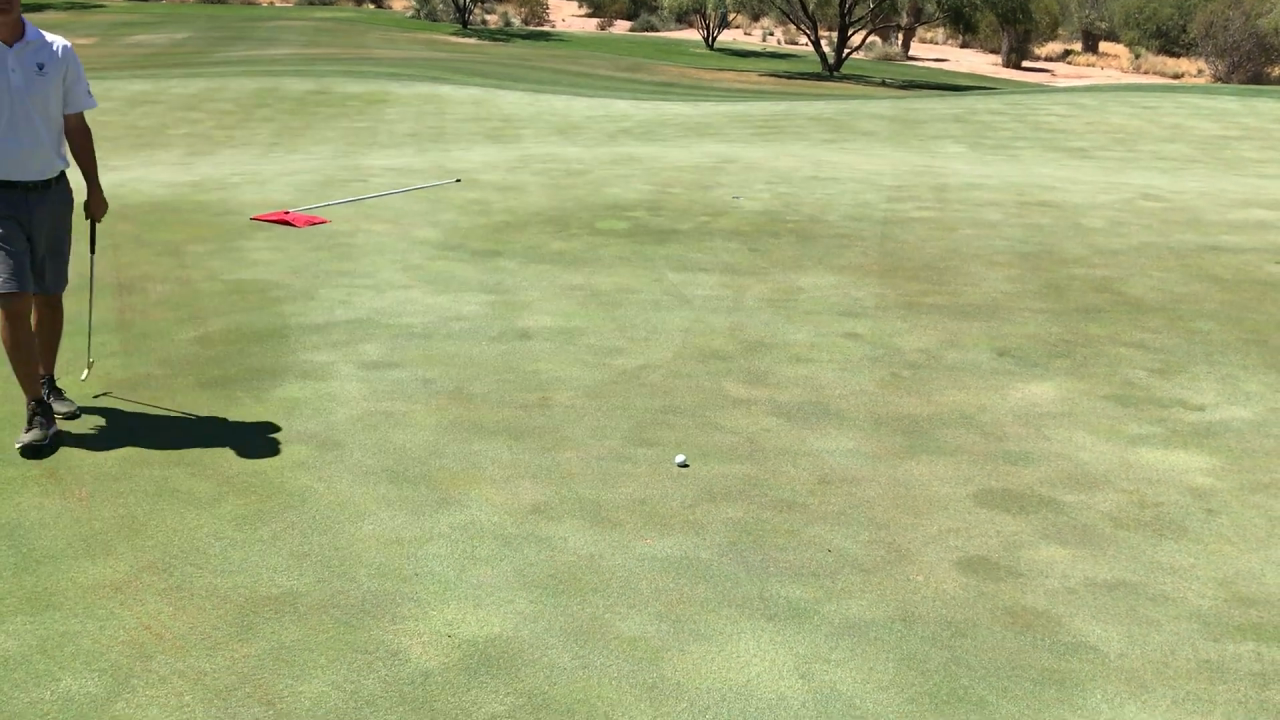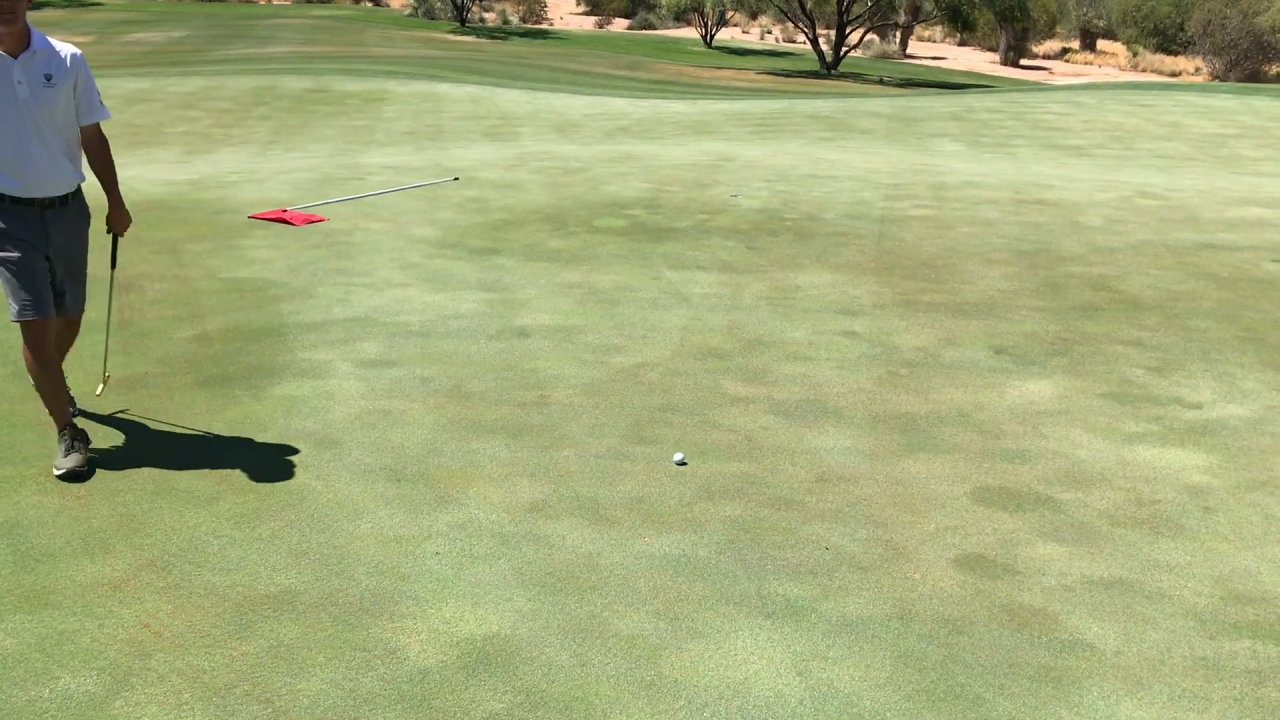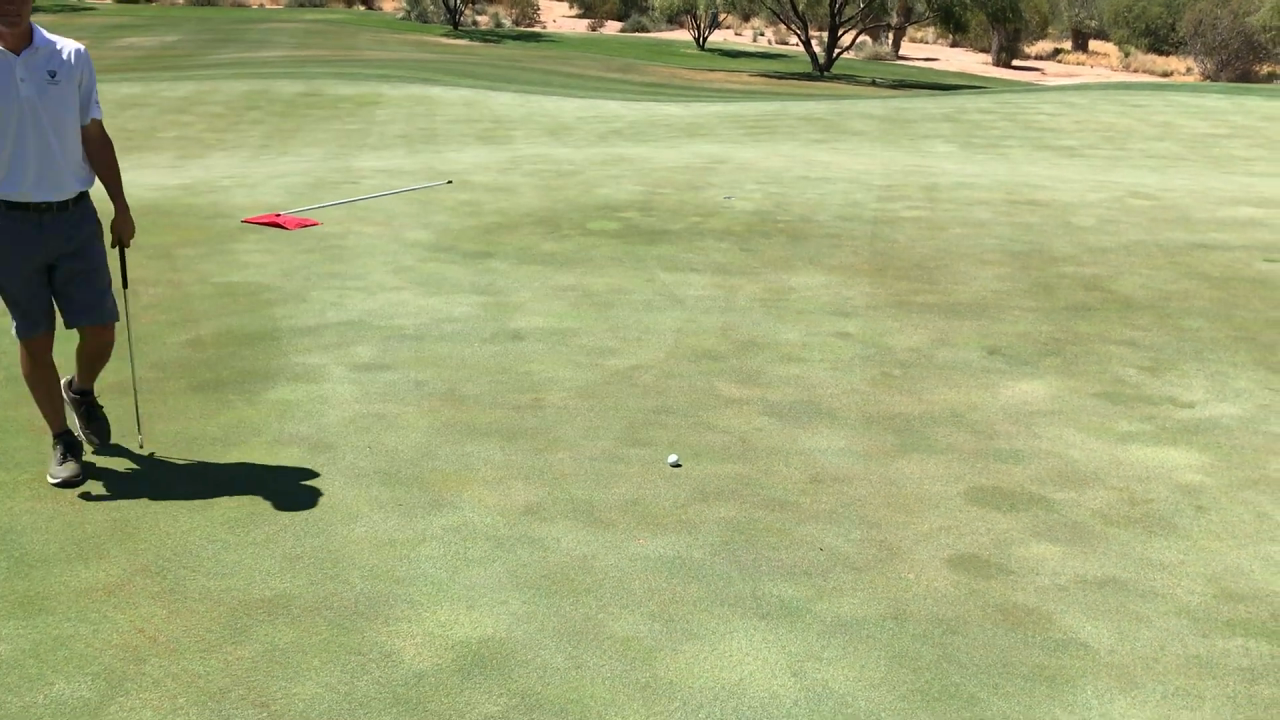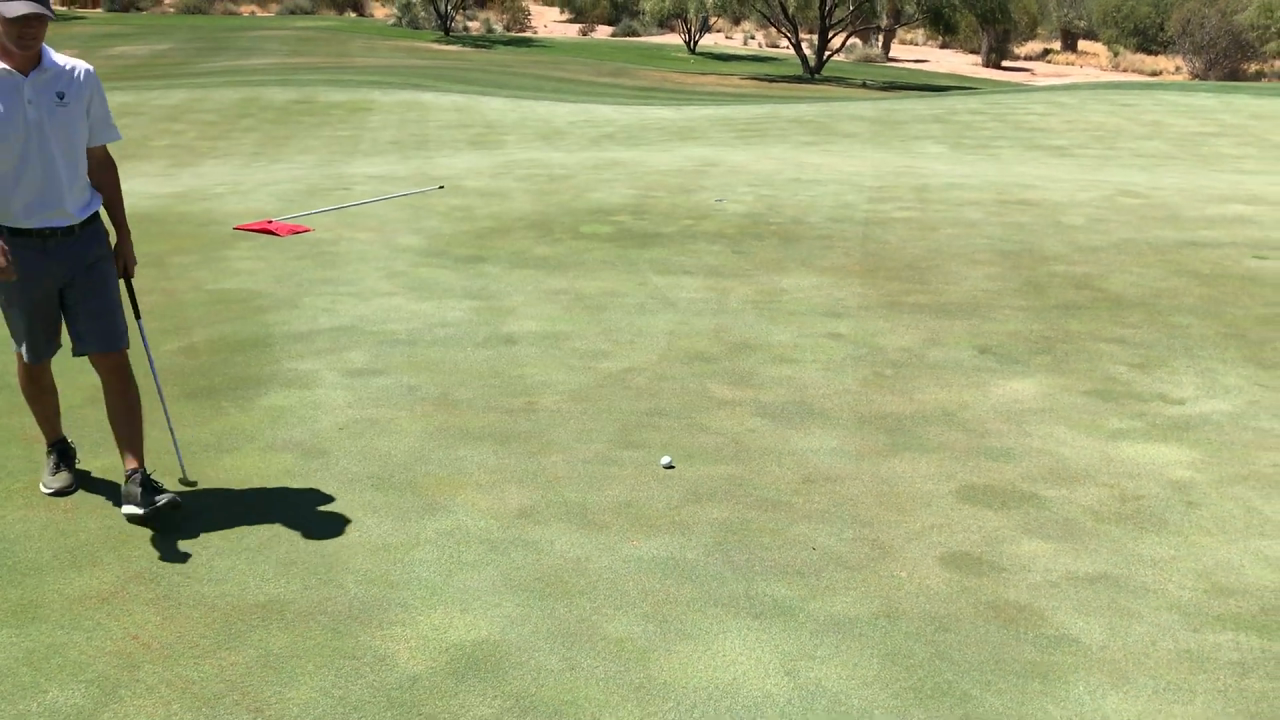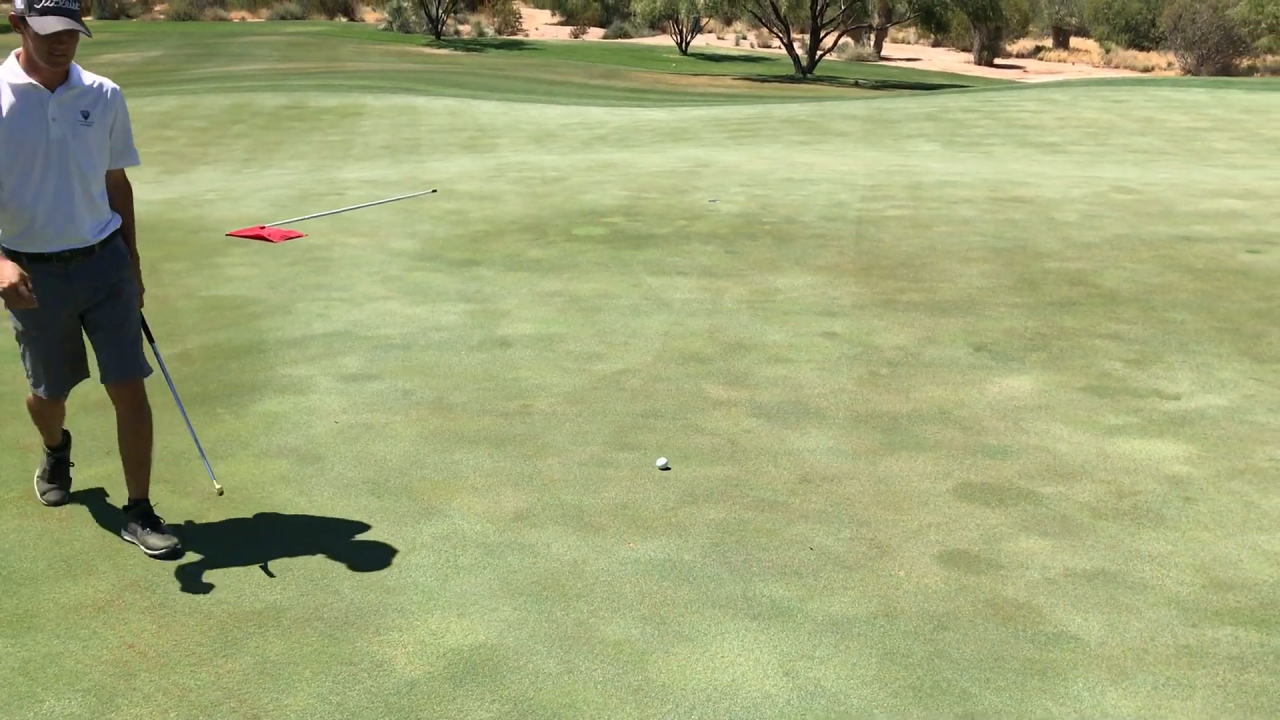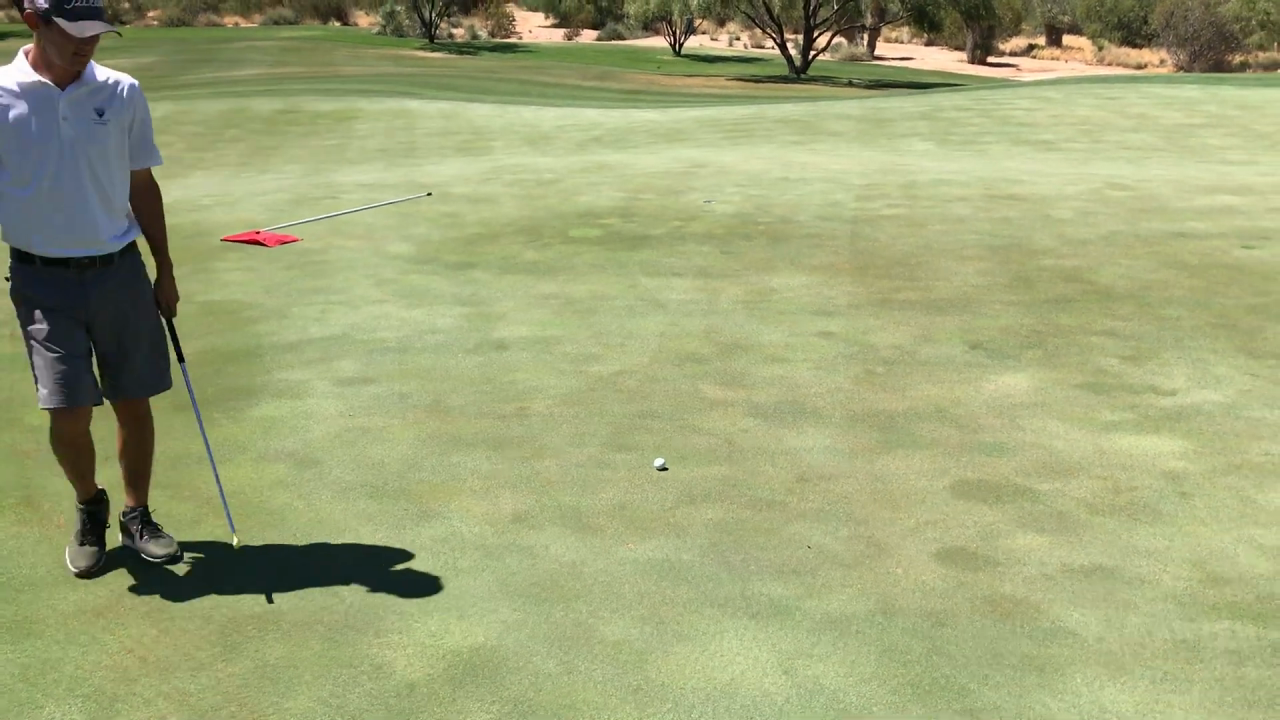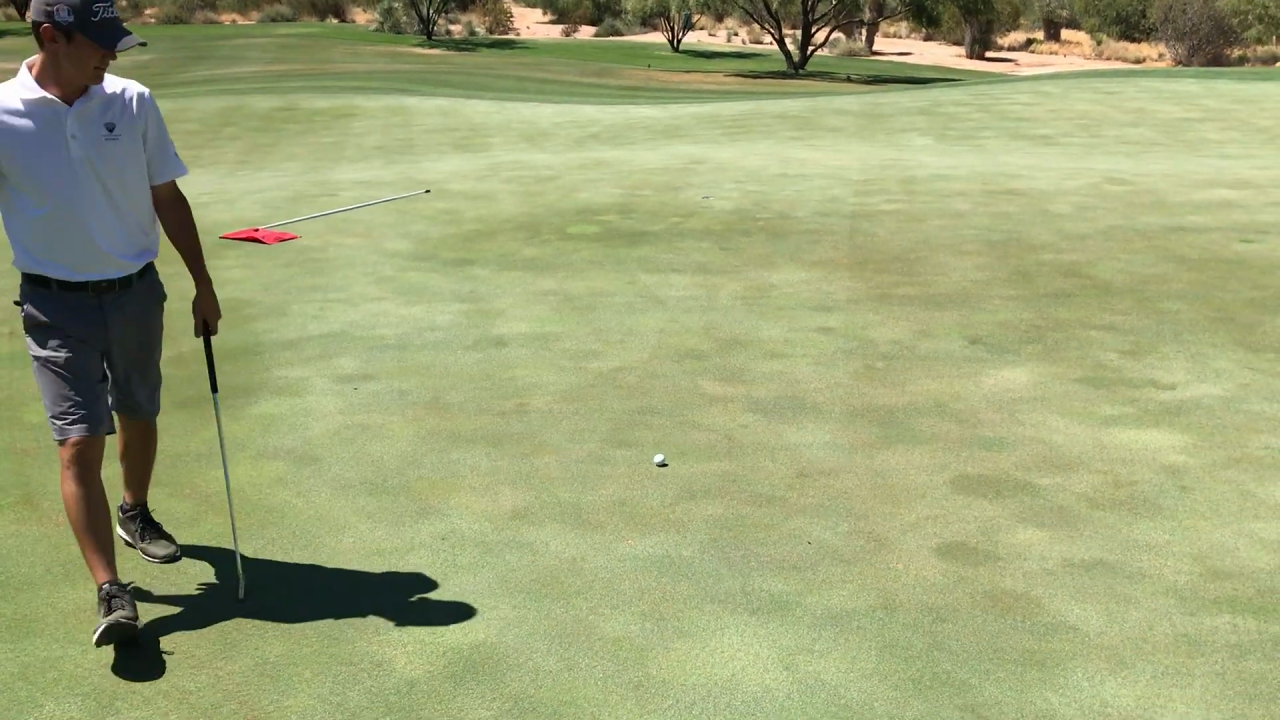
dt=0.2s
person 1, frame 1
left shoulder: (58, 51)
left elbow: (75, 125)
left wrist: (94, 188)
left hip: (51, 192)
left knee: (49, 299)
left ankle: (45, 381)
right ankle: (36, 407)
person 1, frame 2
left shoulder: (67, 59)
left elbow: (91, 136)
left wrist: (116, 201)
left hip: (67, 209)
left knee: (68, 315)
left ankle: (50, 382)
right ankle: (70, 435)
person 1, frame 3
left shoulder: (71, 57)
left elbow: (94, 138)
left wrist: (121, 209)
left hip: (74, 217)
left knee: (100, 330)
left ankle: (80, 389)
right ankle: (63, 440)
person 1, frame 4
left shoulder: (79, 77)
left wrist: (124, 236)
left hip: (84, 241)
left knee: (113, 359)
left ankle: (136, 478)
right ankle: (58, 449)
person 1, frame 5
left shoulder: (104, 96)
left wrist: (133, 262)
left hip: (104, 263)
left knee: (129, 388)
right knee: (48, 393)
left ankle: (138, 510)
right ankle: (56, 449)
person 1, frame 6
left shoulder: (122, 92)
left elbow: (143, 187)
left wrist: (164, 270)
left hip: (120, 272)
left knee: (133, 403)
right knee: (68, 416)
left ankle: (136, 515)
right ankle: (90, 504)
person 1, frame 7
left shoulder: (134, 102)
left elbow: (168, 199)
left wrist: (204, 286)
left hip: (135, 294)
right hip: (56, 307)
left knee: (138, 419)
right knee: (79, 449)
left ankle: (135, 512)
right ankle: (114, 595)
